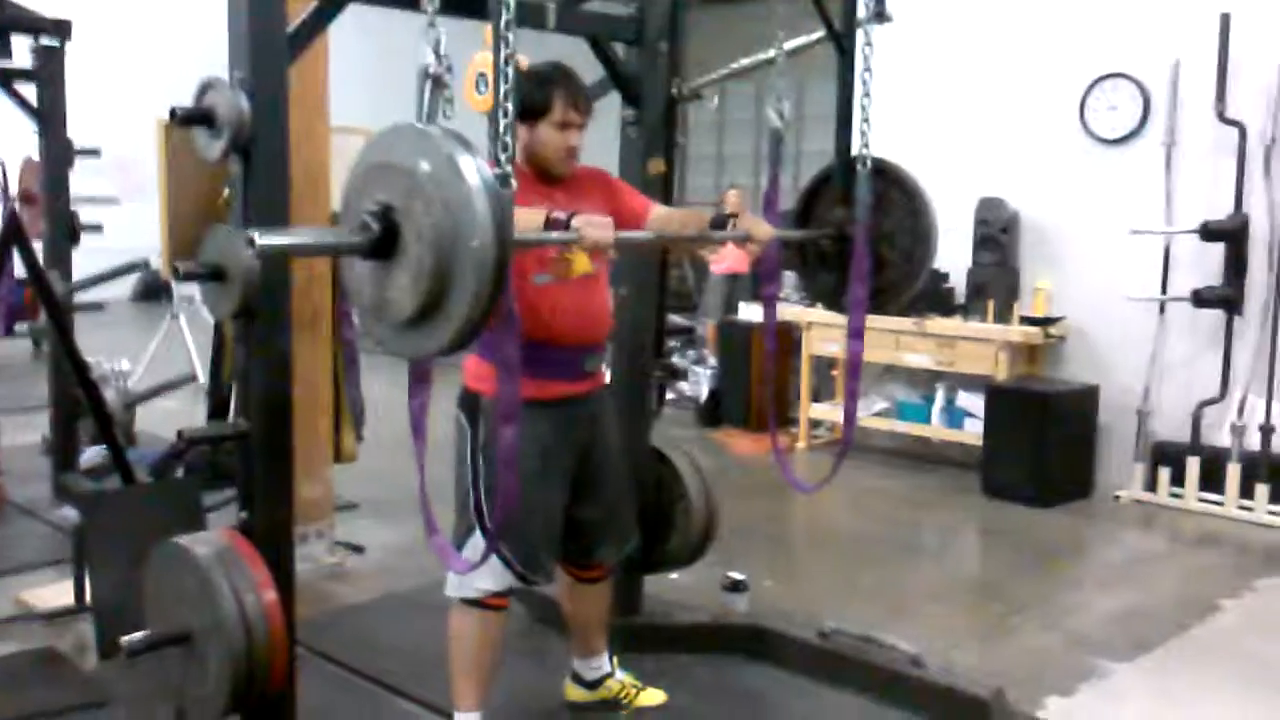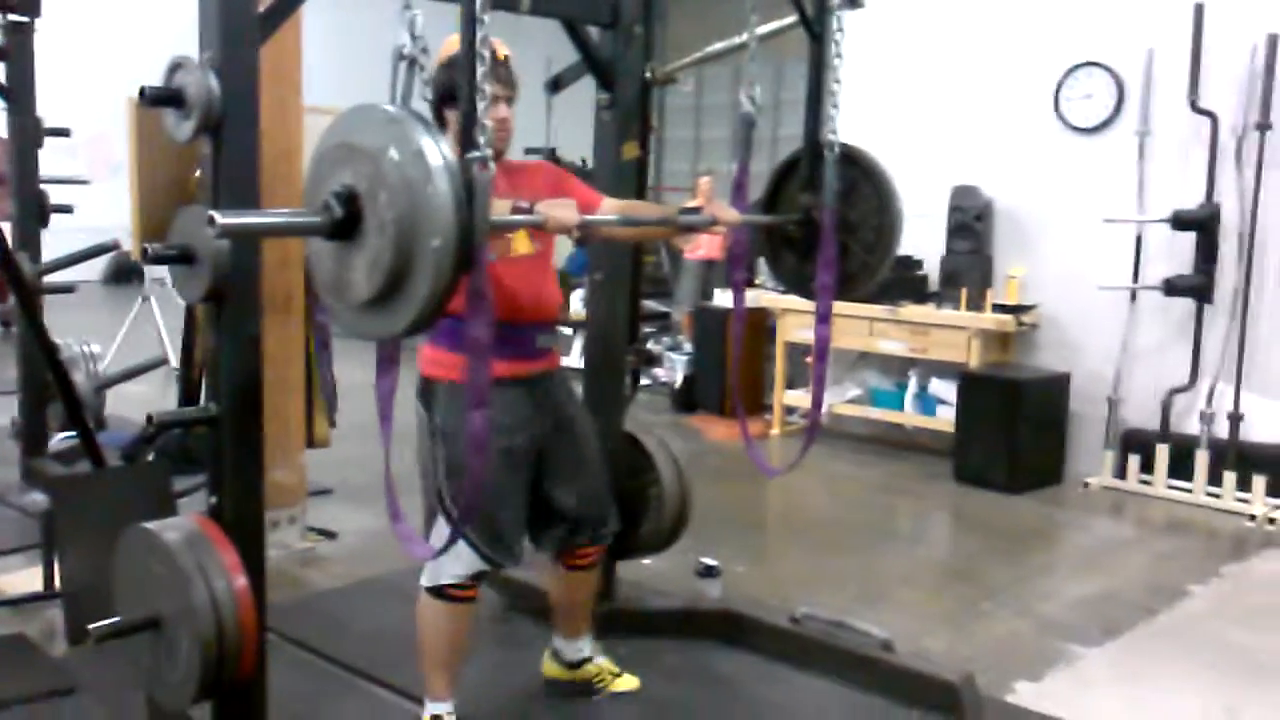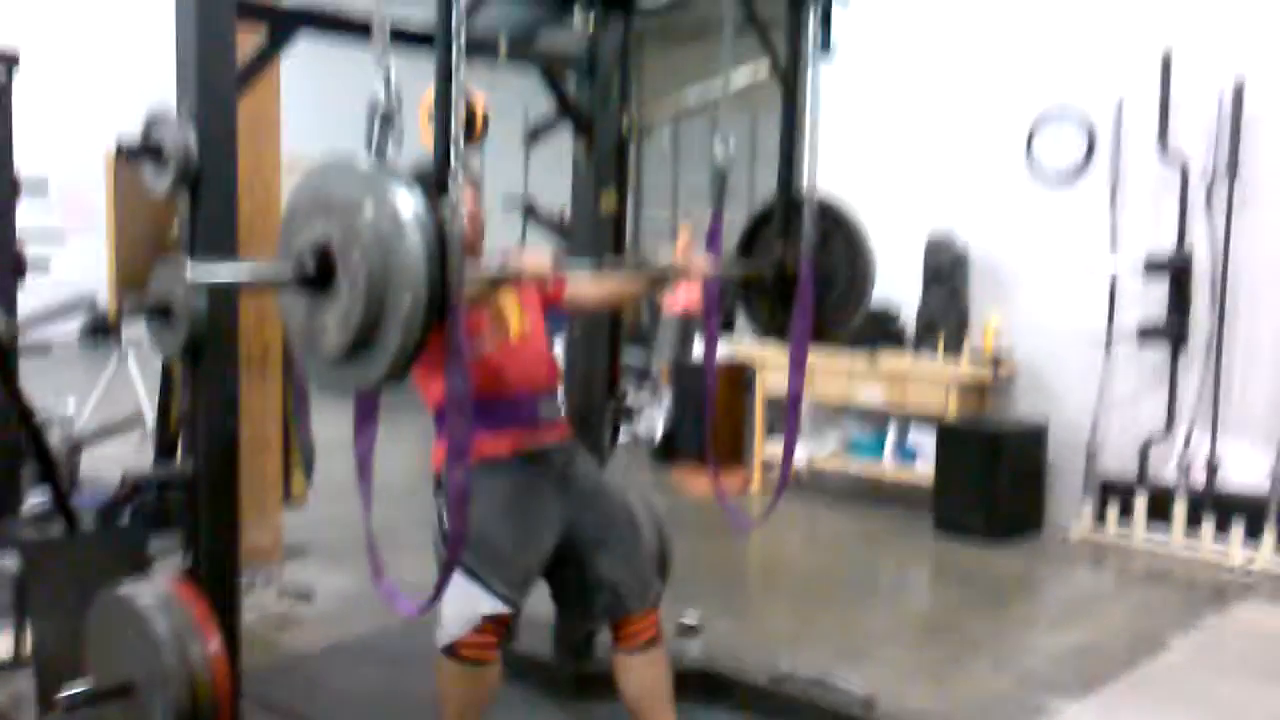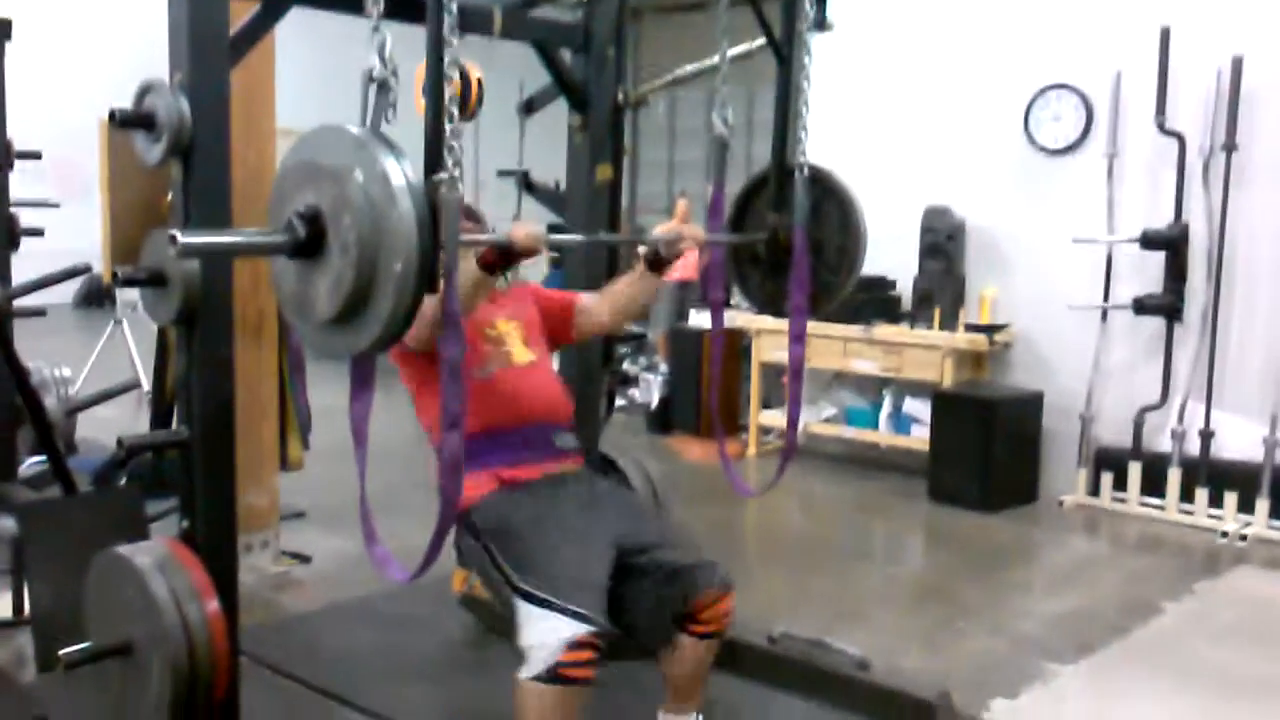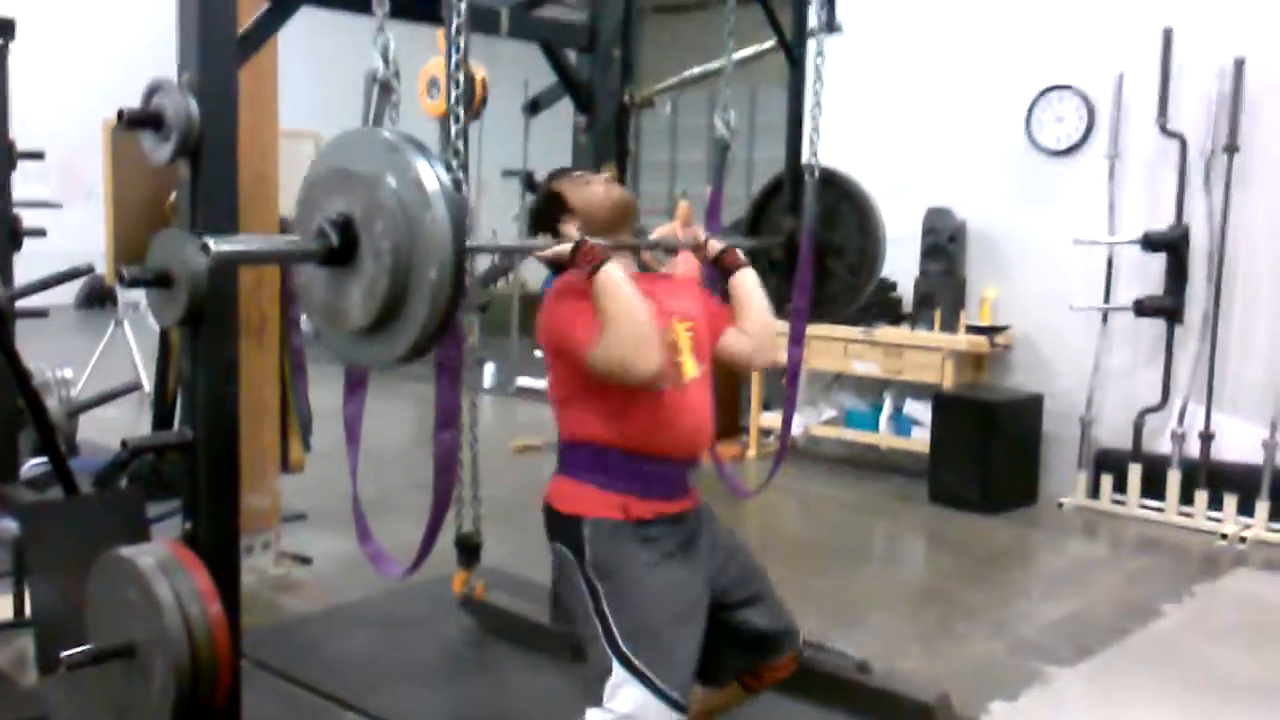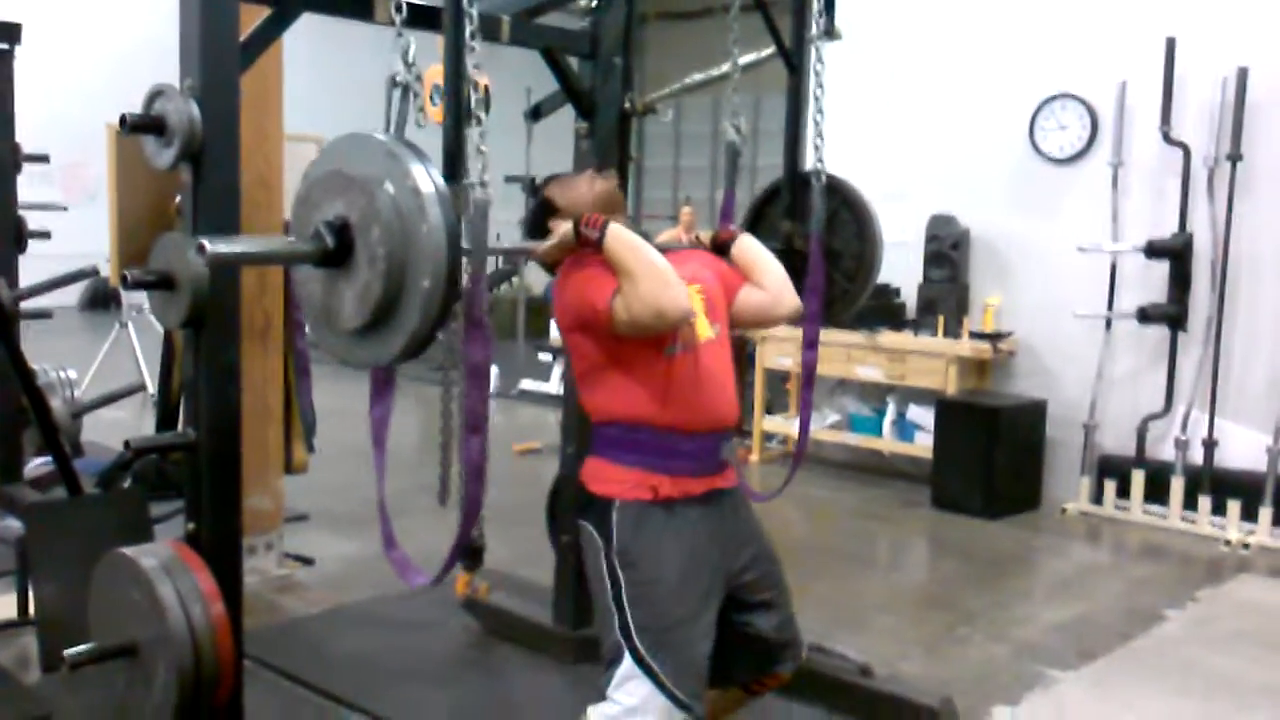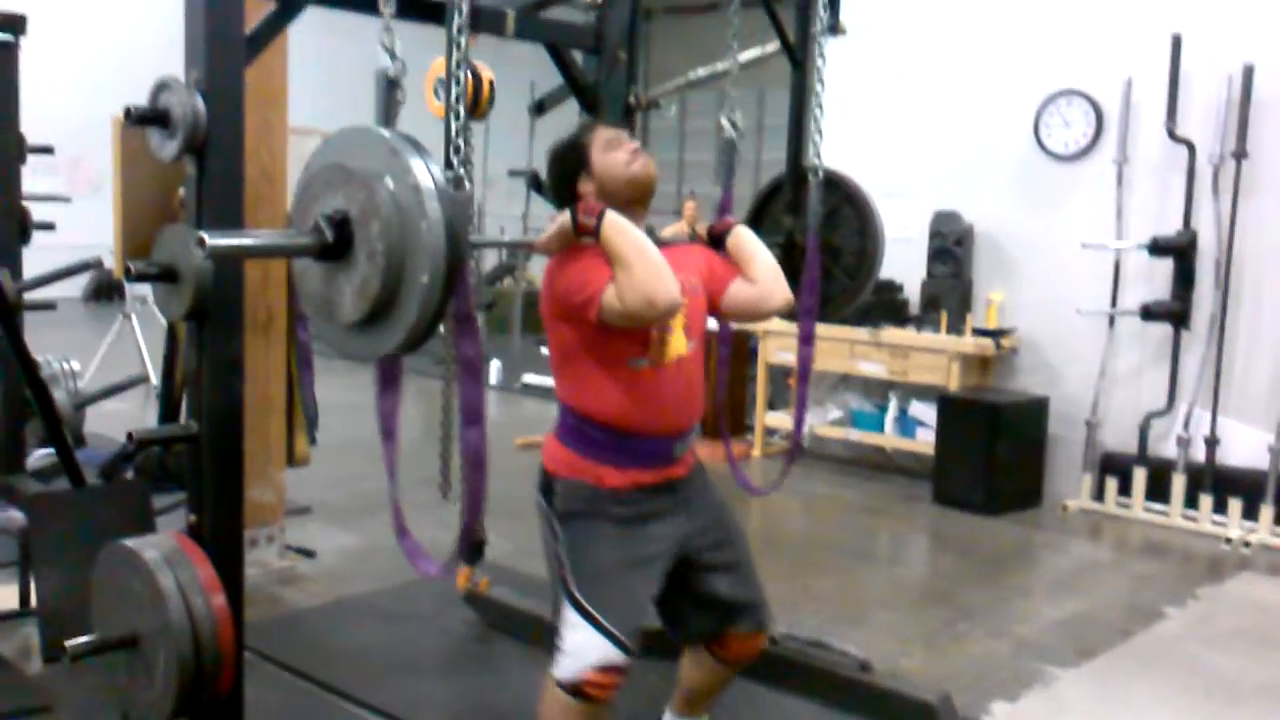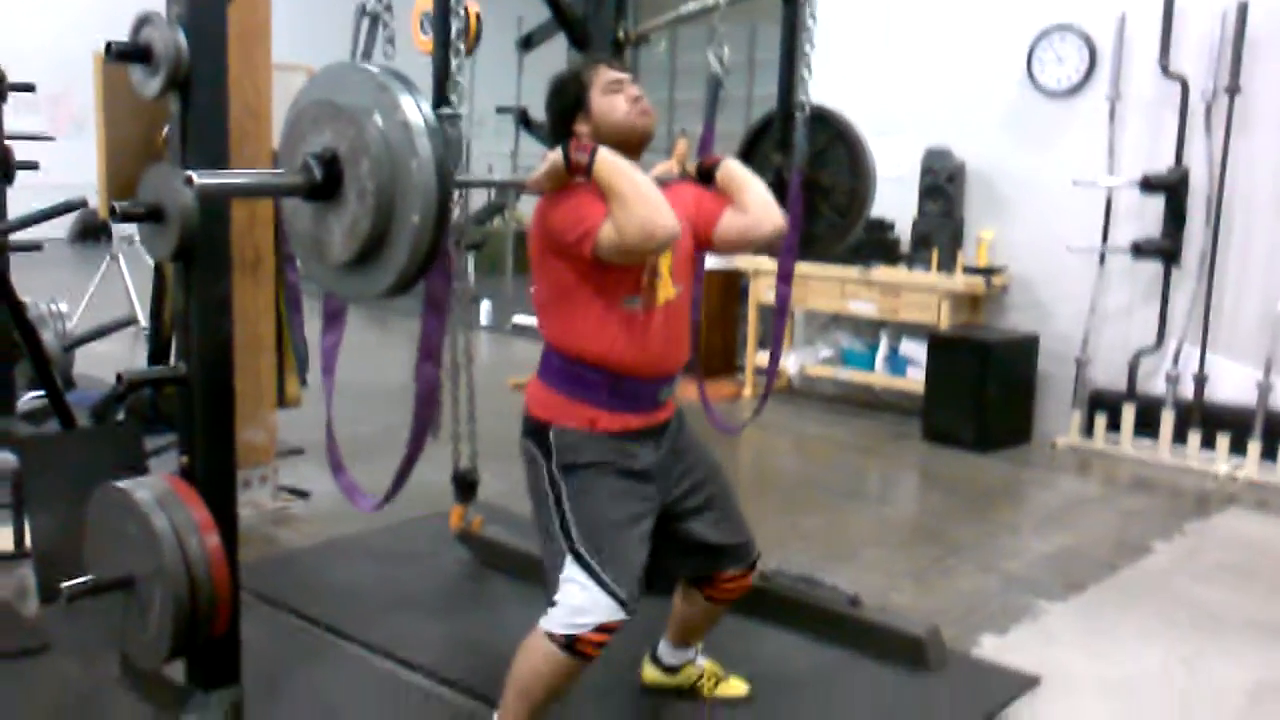
dt=0.5s
person 1, frame 1
left shoulder: (594, 185)
left elbow: (664, 219)
left wrist: (733, 223)
right wrist: (568, 225)
left hip: (585, 394)
right hip: (510, 400)
left knee: (595, 546)
right knee: (489, 562)
person 1, frame 2
left shoulder: (537, 177)
left elbow: (613, 214)
left wrist: (690, 213)
right wrist: (531, 212)
left hip: (543, 379)
right hip: (467, 387)
left knee: (587, 525)
right knee: (459, 553)
left ankle: (571, 653)
person 1, frame 3
left shoulder: (518, 277)
left elbow: (593, 290)
left wrist: (663, 275)
right wrist: (507, 274)
left hip: (559, 455)
right hip: (486, 467)
left knee: (635, 605)
right knee: (480, 618)
person 1, frame 4
left shoulder: (519, 300)
right shoulder: (421, 309)
left elbow: (607, 312)
right elbow: (428, 327)
left wrist: (660, 257)
right wrist: (495, 255)
left hip: (577, 482)
right hip: (502, 495)
left knee: (705, 594)
right knee: (569, 639)
person 1, frame 5
left shoulder: (680, 291)
right shoulder: (573, 297)
left elbow: (760, 349)
right elbow: (642, 362)
left wrist: (729, 259)
right wrist: (597, 261)
left hip: (682, 514)
right hip: (606, 521)
left knee: (772, 648)
person 1, frame 6
left shoulder: (696, 265)
right shoulder: (584, 275)
left elbow: (781, 303)
right elbow: (665, 309)
left wrist: (728, 237)
right wrist: (600, 229)
left hip: (719, 495)
right hip: (637, 506)
left knee: (769, 654)
person 1, frame 7
left shoulder: (689, 260)
right shoulder: (578, 266)
left elbow: (773, 297)
right elbow: (656, 300)
left wrist: (727, 229)
right wrist: (599, 220)
left hip: (678, 481)
right hip: (594, 490)
left knee: (741, 626)
right knee: (597, 660)
person 1, frame 8
left shoulder: (681, 197)
right shoulder: (569, 206)
left elbow: (766, 223)
right elbow: (652, 230)
left wrist: (717, 165)
right wrist: (588, 158)
left hip: (658, 425)
right hip: (579, 434)
left knee: (730, 562)
right knee: (591, 611)
left ankle: (672, 661)
